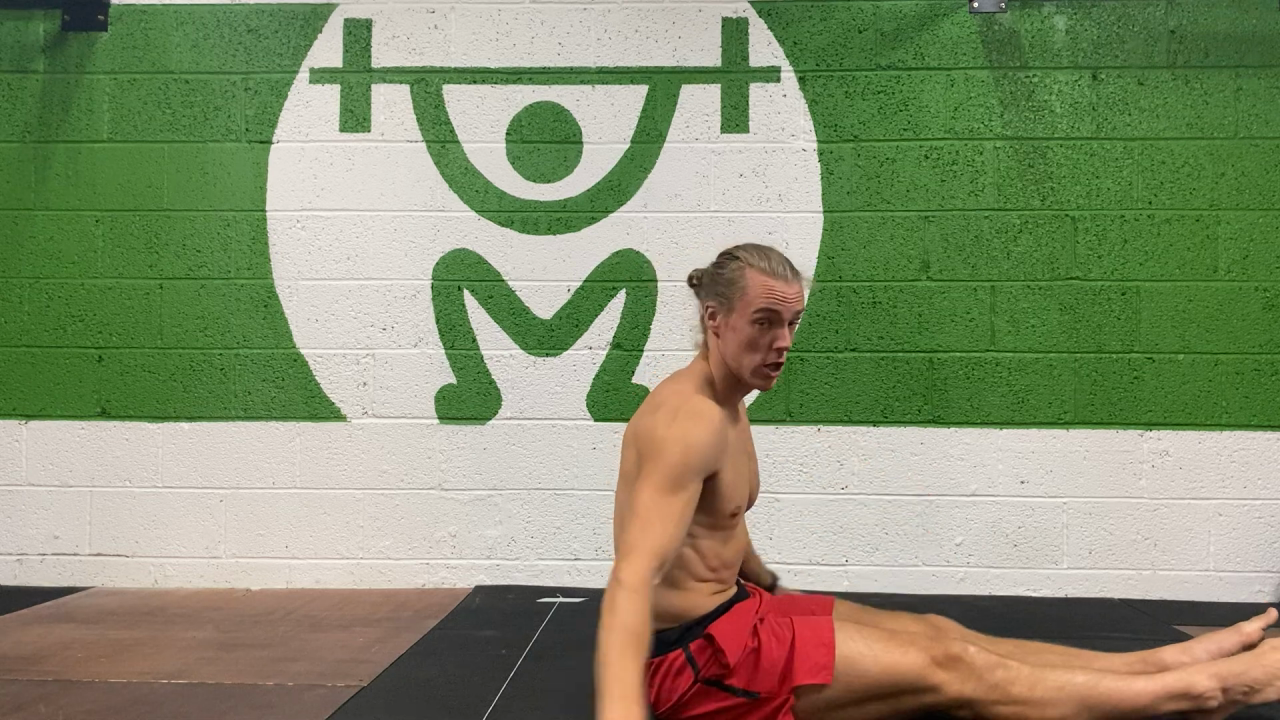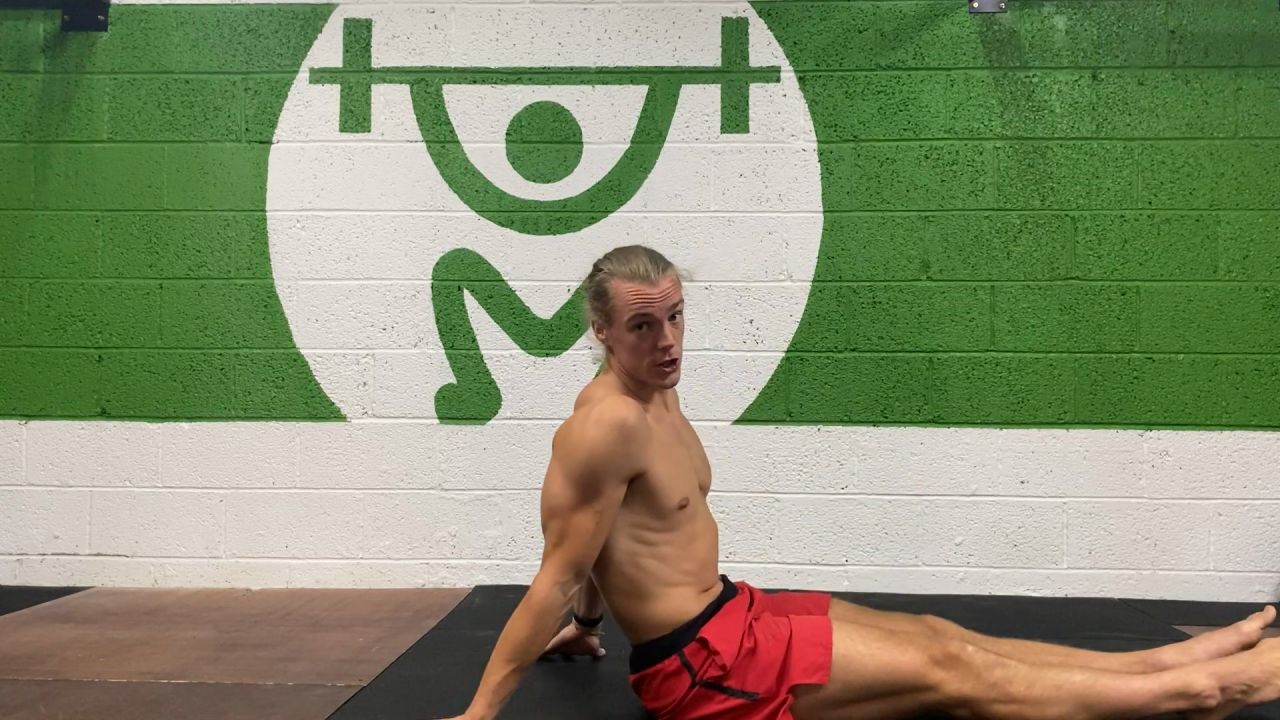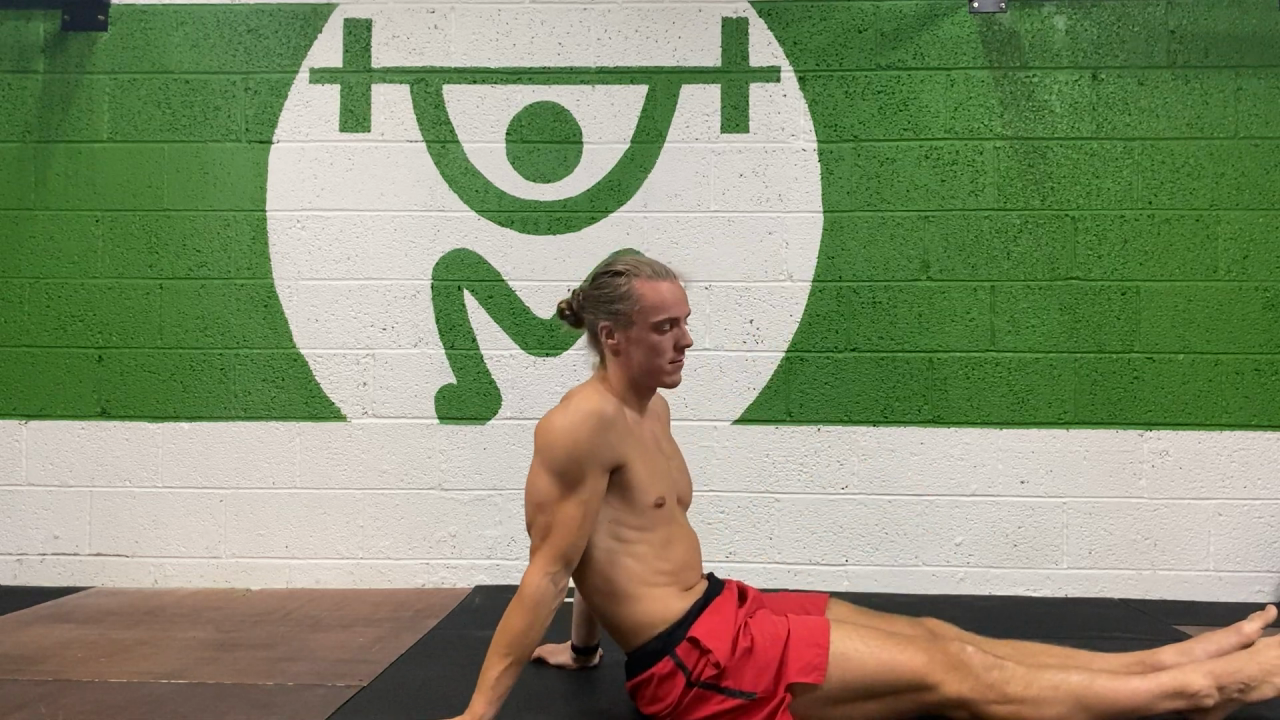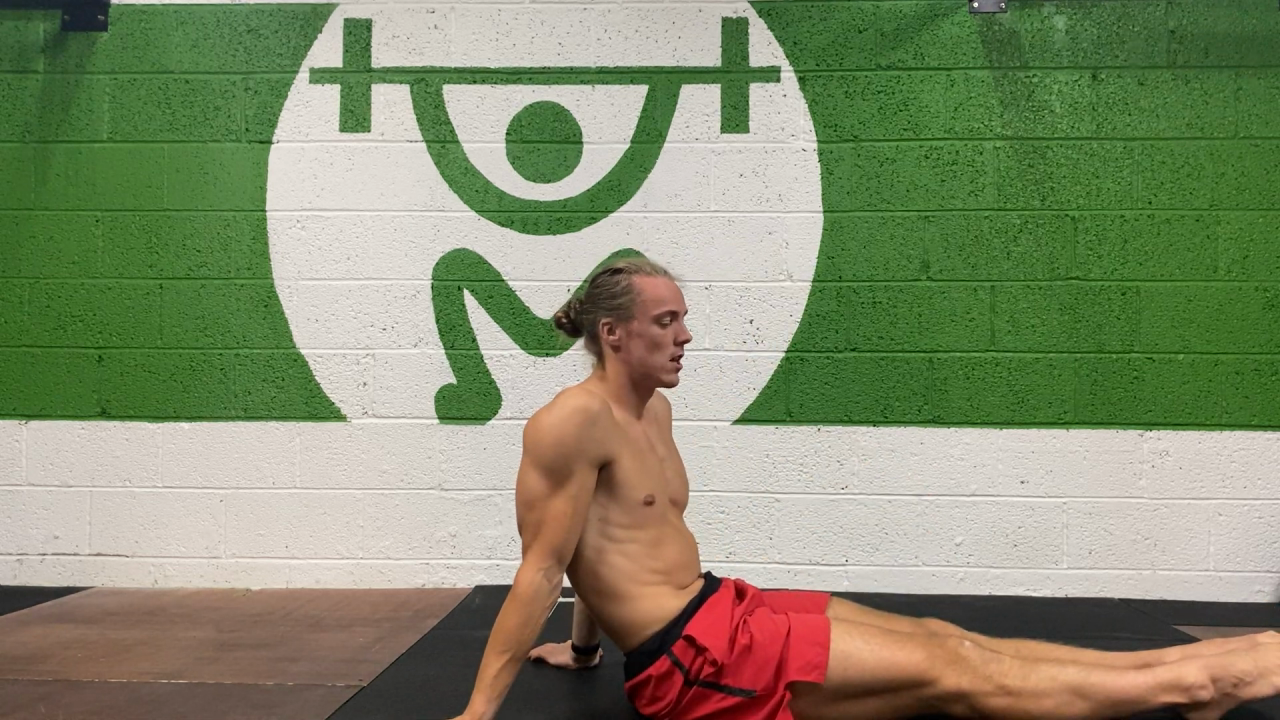
dt=1s
person 1, frame 1
left shoulder: (718, 405)
right shoulder: (690, 420)
right elbow: (631, 581)
left wrist: (763, 577)
left hip: (725, 619)
right hip: (693, 655)
left knee: (936, 635)
left ankle: (1169, 662)
person 1, frame 2
left shoulder: (656, 395)
right shoulder: (607, 424)
right elbow: (556, 579)
left wrist: (588, 625)
left hip: (731, 617)
left knee: (938, 637)
person 1, frame 3
left shoulder: (646, 405)
right shoulder: (583, 422)
right elbow: (547, 573)
left wrist: (584, 647)
left hip: (722, 614)
left knee: (935, 637)
person 1, frame 4
left shoulder: (652, 408)
right shoulder: (573, 421)
right elbow: (541, 571)
left wrist: (584, 645)
left hip: (722, 611)
left knee: (936, 637)
